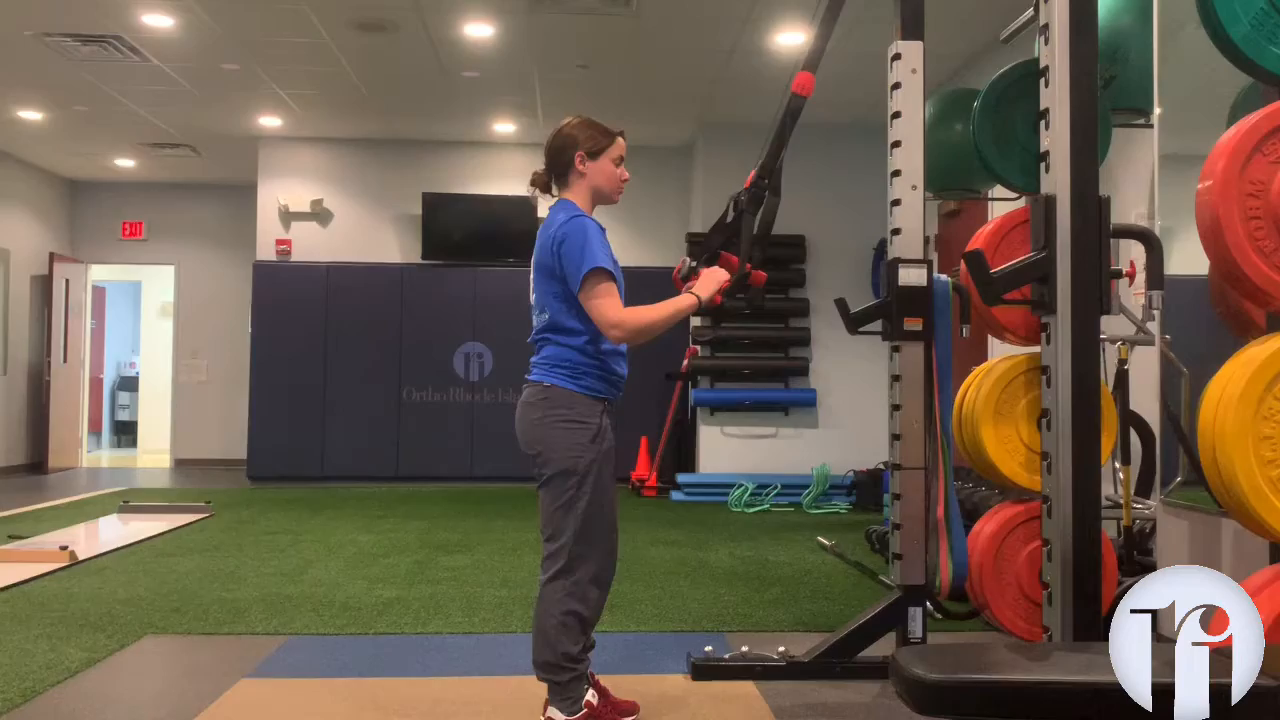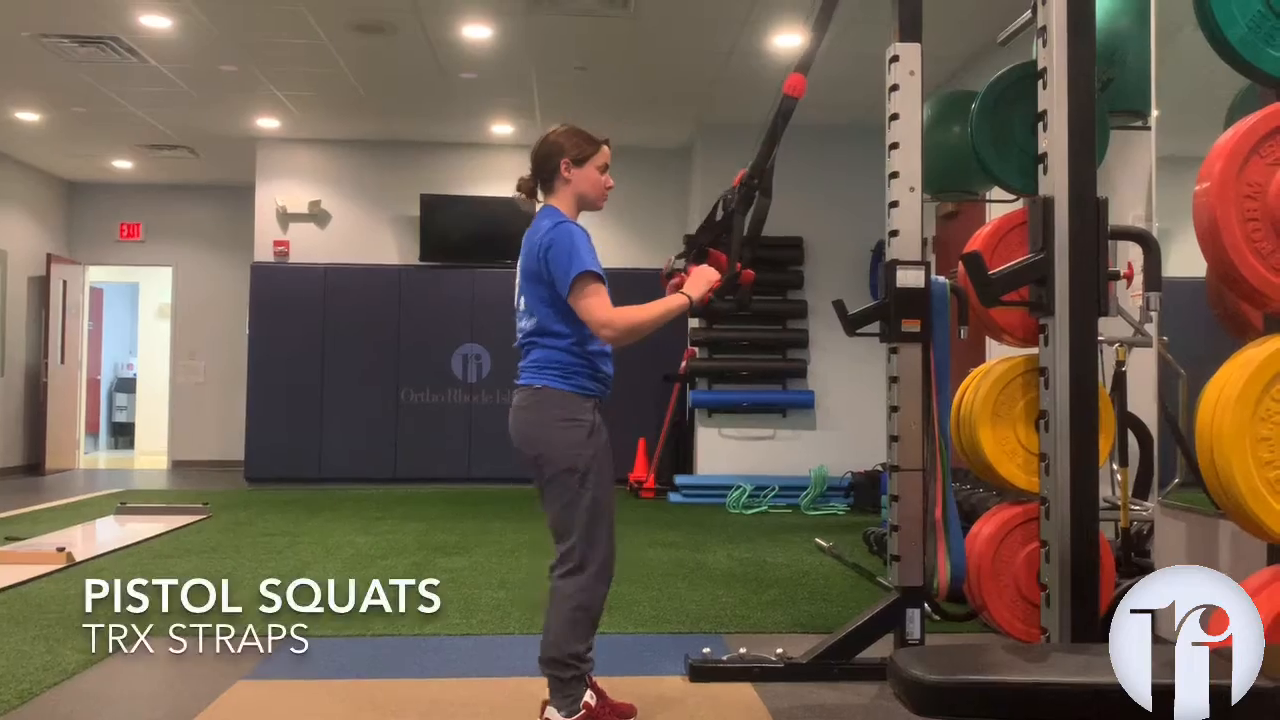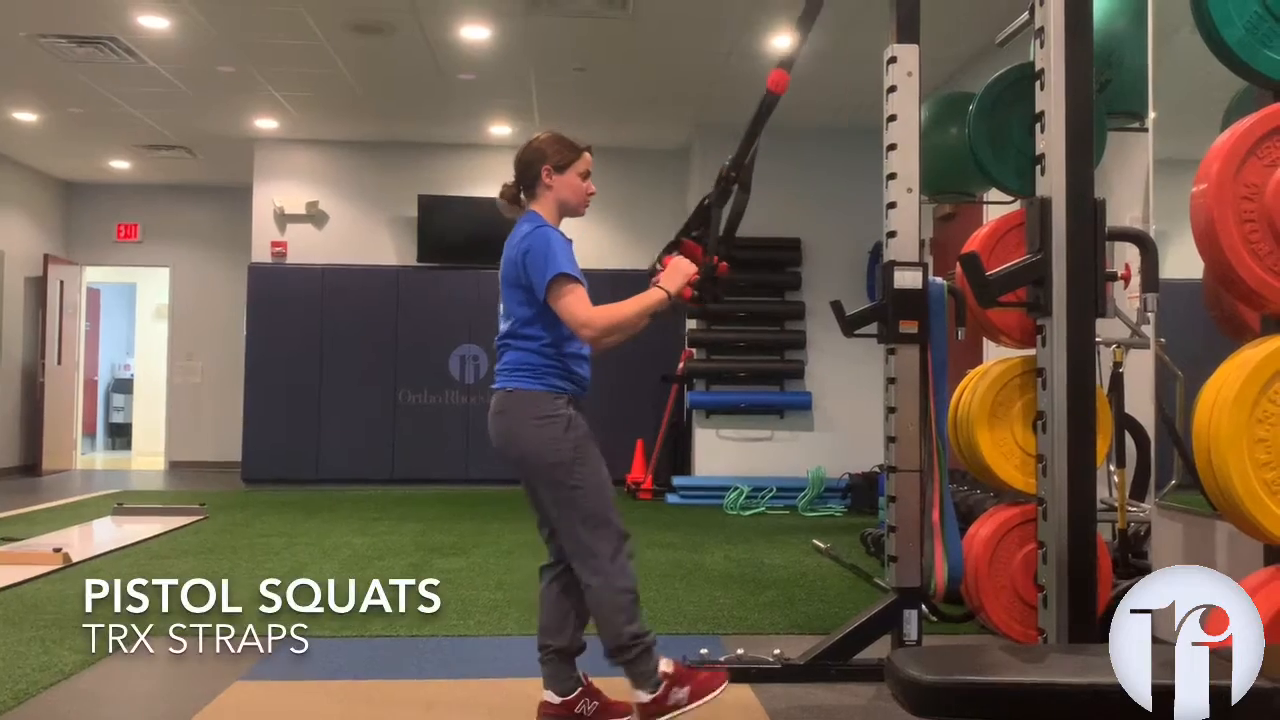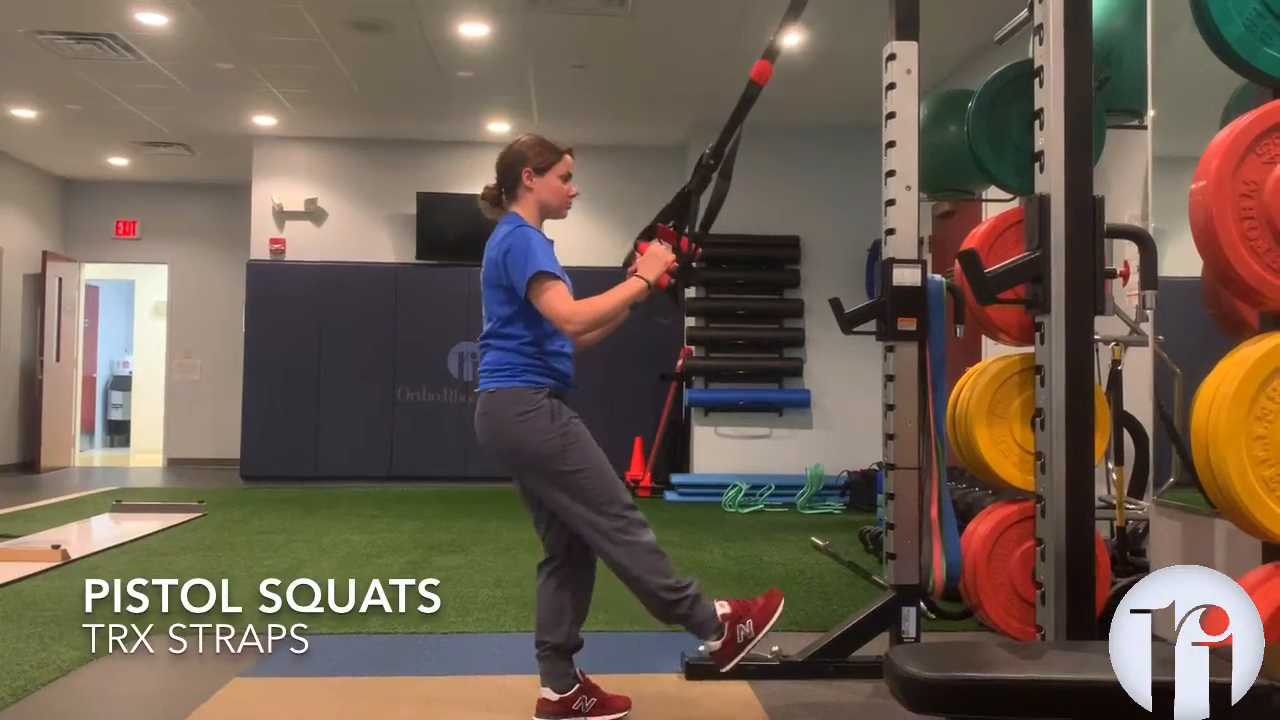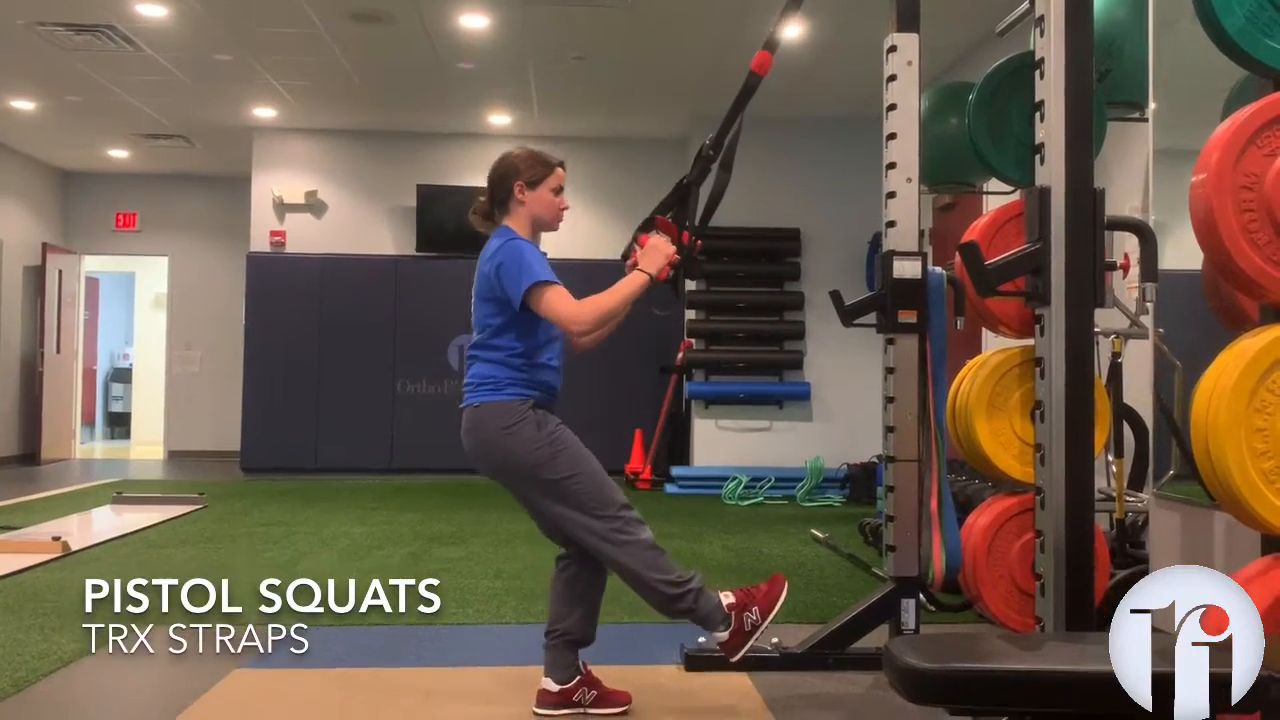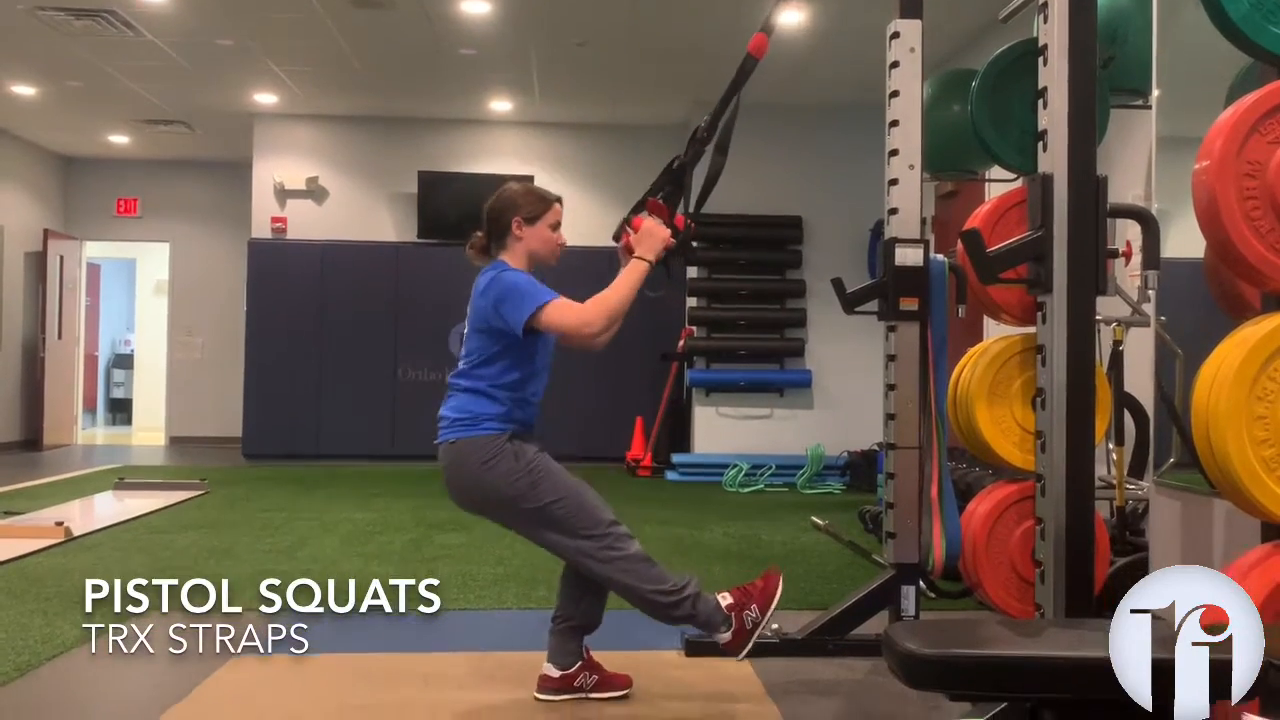
dt=0.3s
person 1, frame 1
left shoulder: (561, 228)
right shoulder: (578, 229)
left elbow: (599, 328)
right elbow: (614, 323)
left wrist: (686, 298)
right wrist: (695, 296)
left hip: (562, 407)
right hip: (570, 410)
left knee: (587, 556)
right knee: (576, 560)
person 1, frame 2
left shoulder: (544, 234)
right shoulder: (563, 234)
left elbow: (587, 330)
right elbow: (605, 323)
left wrist: (673, 300)
right wrist: (687, 295)
left hip: (549, 407)
right hip: (562, 409)
left knee: (580, 555)
right knee: (586, 558)
person 1, frame 3
left shoulder: (533, 239)
right shoulder: (541, 239)
left elbow: (588, 337)
right elbow: (587, 323)
left wrist: (655, 299)
right wrist: (665, 289)
left hip: (524, 411)
right hip: (539, 410)
left knee: (571, 551)
right knee: (604, 544)
person 1, frame 4
left shoulder: (519, 241)
right shoulder: (520, 239)
left elbow: (569, 336)
right elbow: (572, 319)
left wrist: (637, 288)
right wrist: (642, 279)
left hip: (514, 410)
right hip: (527, 407)
left knee: (570, 547)
right knee: (616, 522)
right ankle: (713, 626)
person 1, frame 5
left shoulder: (514, 253)
right shoulder: (512, 251)
left elbow: (580, 338)
right elbow: (578, 319)
left wrist: (635, 278)
right wrist: (645, 272)
left hip: (503, 421)
right hip: (508, 419)
left knee: (589, 540)
right knee: (613, 524)
right ankle: (720, 617)
person 1, frame 6
left shoulder: (509, 285)
right shoulder: (506, 284)
left elbow: (592, 337)
right elbow: (588, 324)
left wrist: (630, 264)
right wrist: (643, 258)
left hip: (487, 449)
right hip: (484, 452)
left knee: (591, 535)
right knee: (601, 536)
left ankle: (565, 666)
right ankle: (719, 617)
